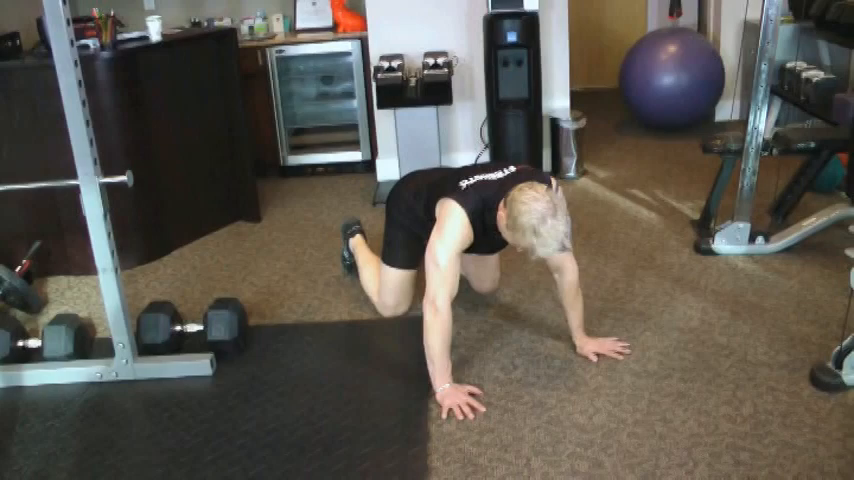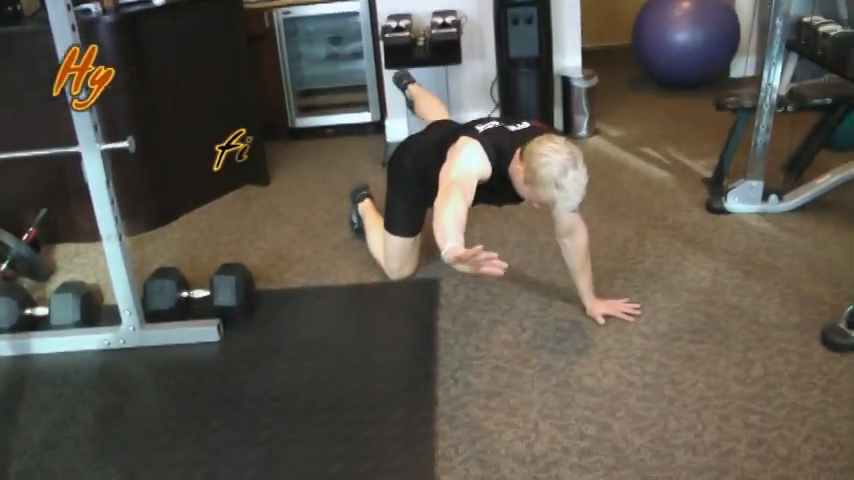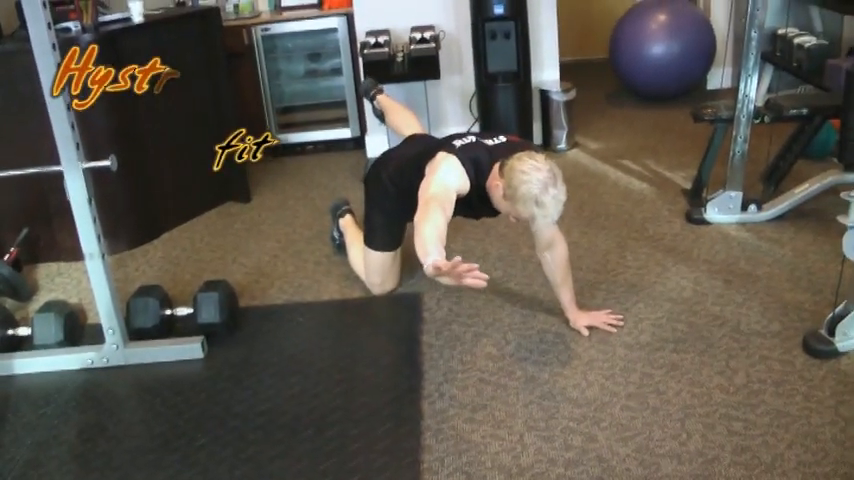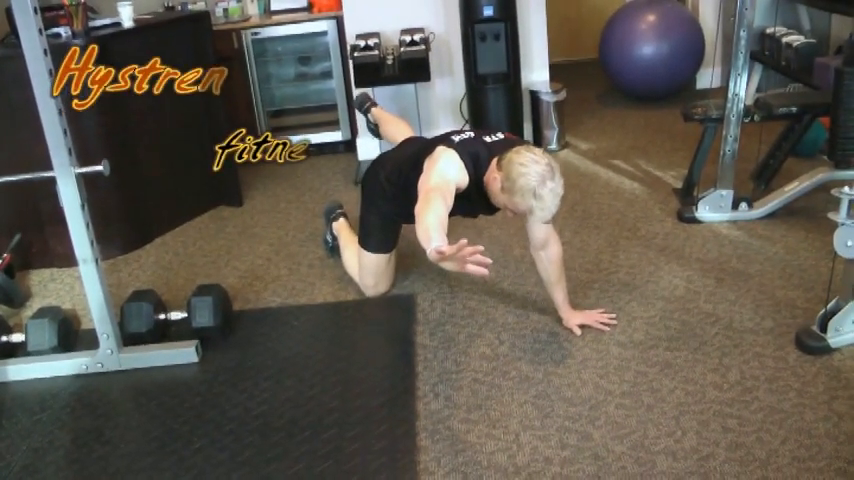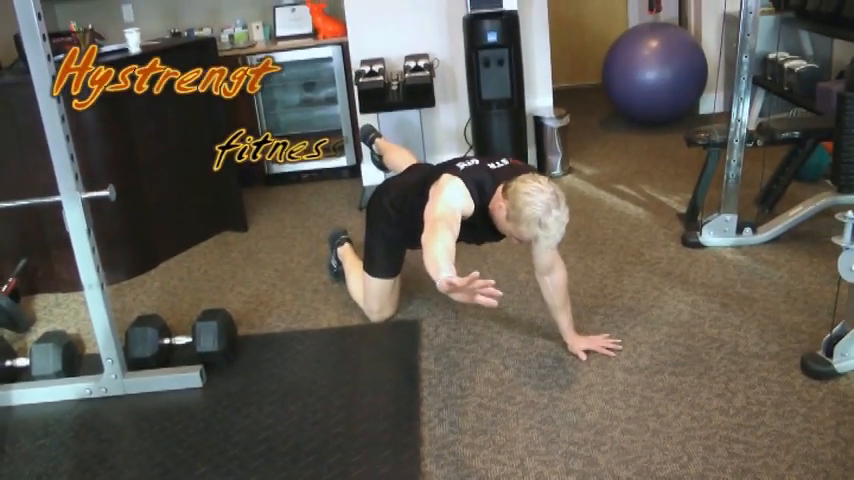
dt=1s
person 1, frame 1
left shoulder: (547, 193)
right shoulder: (457, 217)
left elbow: (565, 267)
right elbow: (437, 303)
left wrist: (580, 337)
right wrist: (444, 386)
right hip: (411, 205)
left knee: (487, 286)
right knee: (392, 306)
right ankle: (355, 239)
person 1, frame 2
left shoulder: (554, 157)
right shoulder: (472, 157)
left elbow: (571, 231)
right elbow: (451, 198)
left wrist: (590, 300)
right wrist: (452, 248)
right hip: (413, 167)
right knee: (398, 271)
left ankle: (410, 86)
right ankle: (364, 204)
person 1, frame 3
left shoulder: (530, 169)
right shoulder: (451, 170)
left elbow: (550, 244)
right elbow: (430, 212)
left wrist: (572, 311)
right wrist: (434, 262)
right hip: (389, 183)
left knee: (416, 136)
right knee: (381, 286)
left ankle: (377, 97)
right ankle: (345, 220)
person 1, frame 4
left shoulder: (526, 170)
right shoulder: (449, 165)
left elbow: (544, 243)
right elbow: (431, 204)
left wrist: (566, 310)
right wrist: (437, 248)
right hip: (386, 185)
right knee: (374, 287)
left ankle: (372, 111)
right ankle: (338, 222)
person 1, frame 5
left shoulder: (531, 195)
right shoulder: (455, 192)
left elbow: (550, 269)
right elbow: (436, 235)
left wrist: (571, 335)
right wrist: (446, 280)
left hip: (420, 184)
right hip: (390, 211)
right knee: (379, 312)
left ankle: (376, 142)
right ankle: (343, 248)
